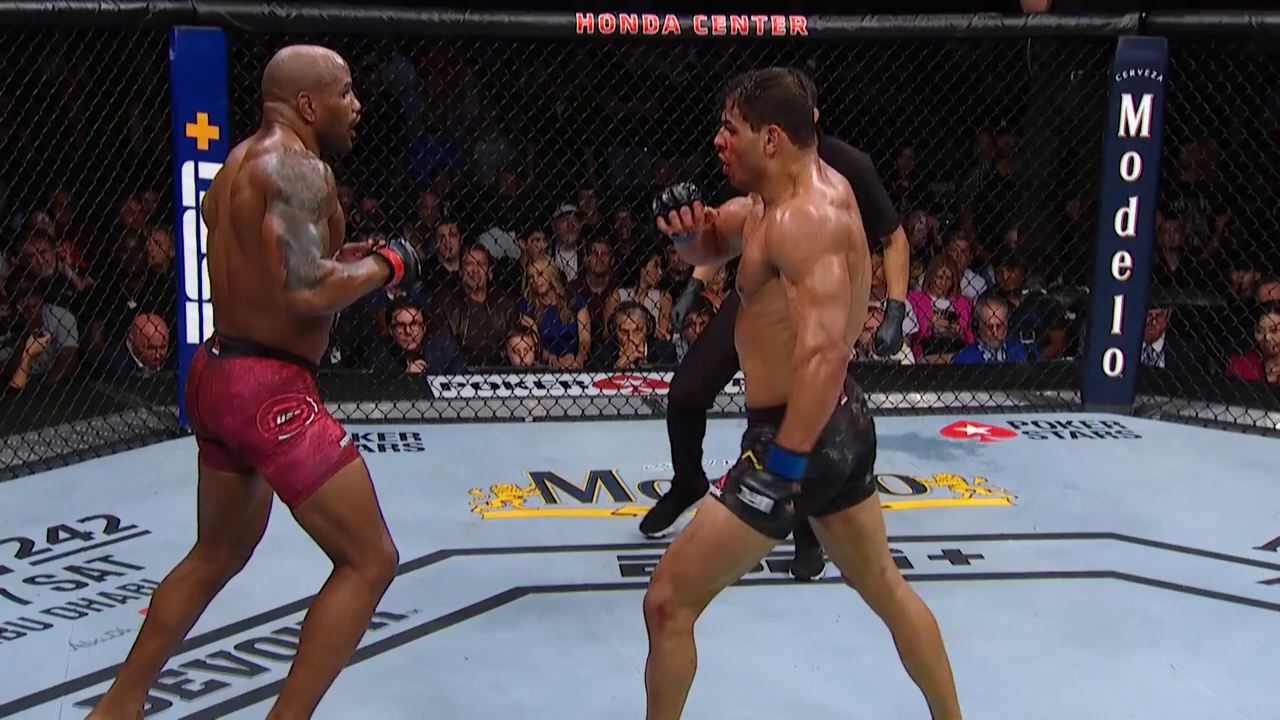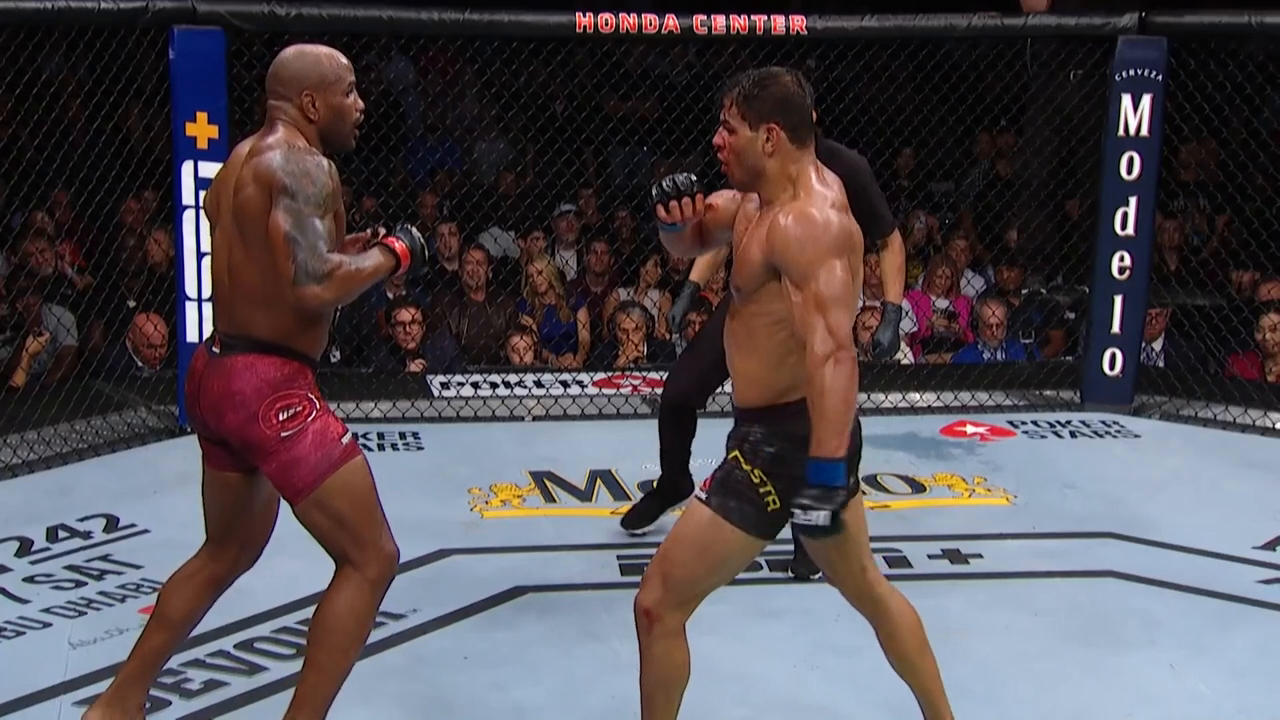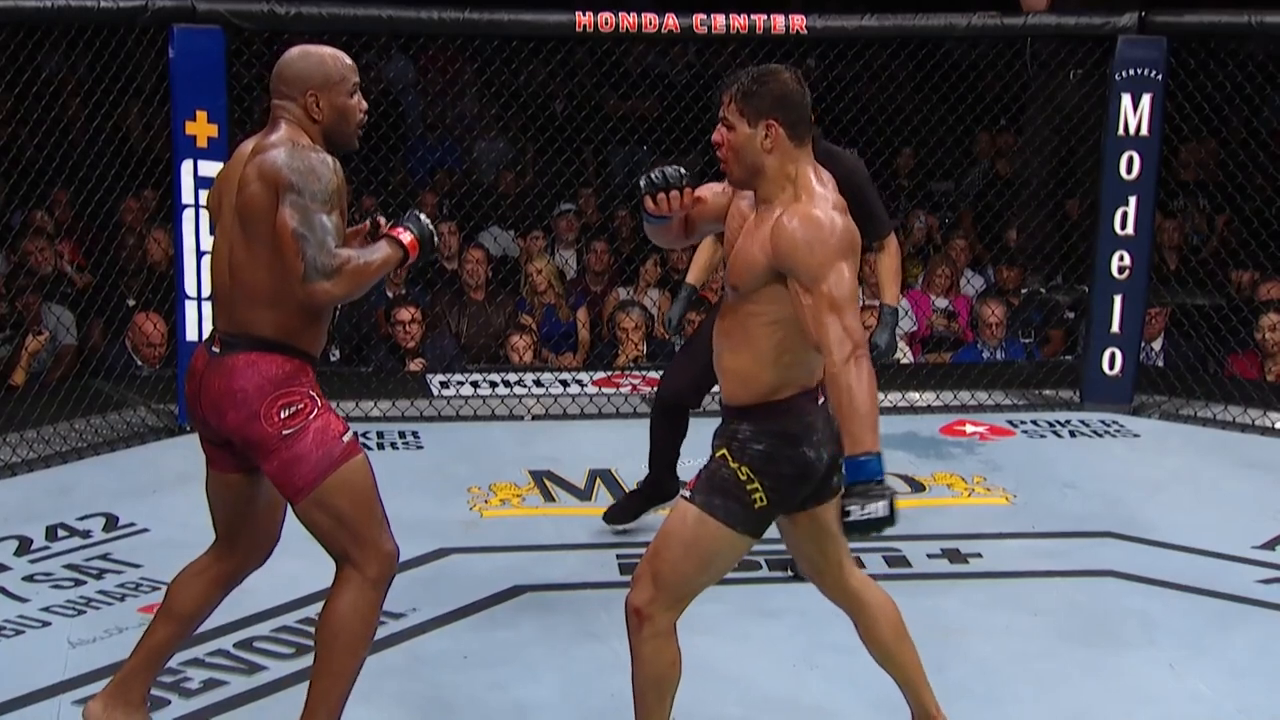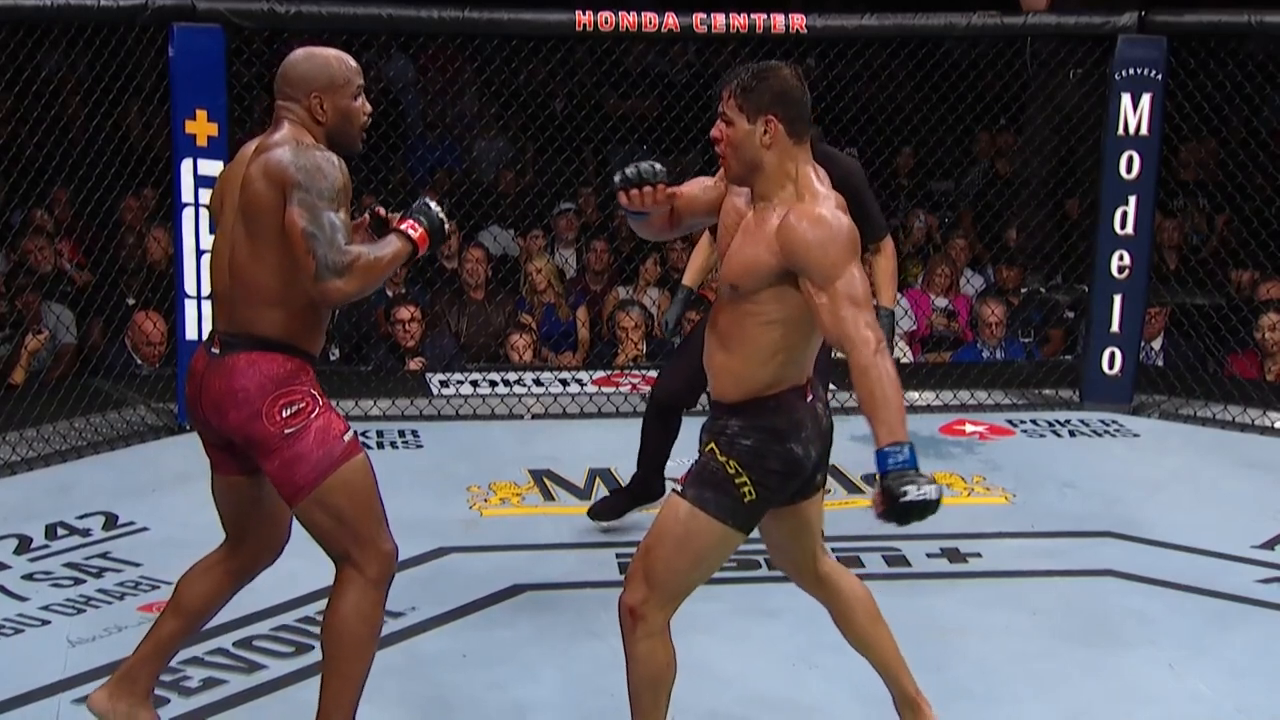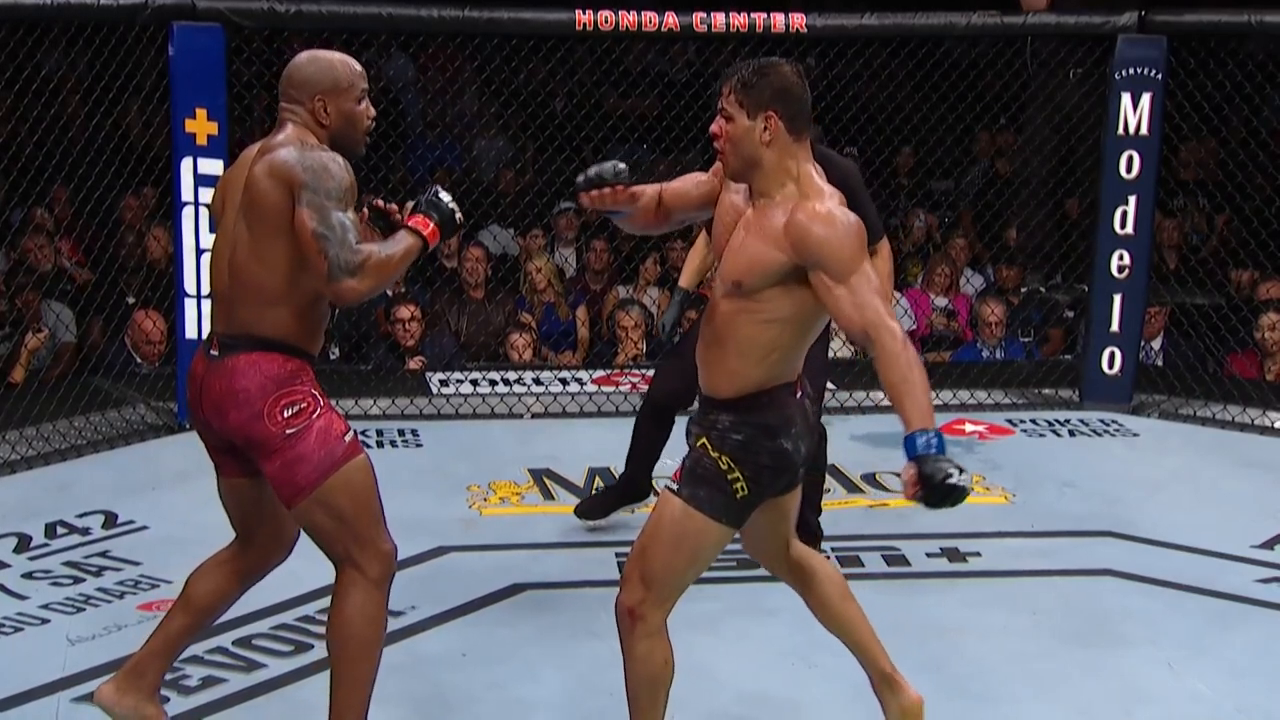
dt=1s
person 1, frame 1
left shoulder: (240, 163)
right shoulder: (297, 167)
right elbow: (306, 294)
left wrist: (344, 256)
right wrist: (385, 264)
left hip: (218, 374)
right hip: (268, 389)
left knee: (220, 555)
right knee: (369, 561)
person 1, frame 2
left shoulder: (242, 160)
right shoulder: (302, 164)
right elbow: (313, 289)
left wrist: (348, 248)
right wrist: (392, 254)
left hip: (218, 373)
right hip: (269, 386)
left knee: (228, 553)
right knee: (371, 560)
person 1, frame 3
left shoulder: (244, 159)
right shoulder: (307, 163)
right elbow: (322, 284)
left wrist: (353, 240)
right wrist: (400, 242)
left hip: (217, 372)
right hip: (269, 384)
left knee: (241, 549)
right knee: (370, 559)
person 1, frame 4
left shoulder: (246, 161)
right shoulder: (313, 163)
right elbow: (334, 282)
left wrist: (355, 235)
right wrist: (411, 233)
left hip: (218, 372)
right hip: (270, 384)
left knee: (253, 544)
right knee: (370, 559)
person 1, frame 5
left shoulder: (246, 166)
right shoulder: (318, 164)
right elbow: (348, 281)
left wrist: (366, 230)
right wrist: (420, 227)
left hip: (216, 374)
right hip: (270, 384)
left knee: (265, 541)
right knee: (370, 560)
person 2, frame 1
left shoulder: (806, 218)
right shoulder: (783, 194)
left elbow: (824, 351)
right elbow: (709, 244)
left wrist: (782, 466)
right wrist: (684, 226)
left hip: (799, 435)
right hip: (839, 423)
left knee: (669, 602)
right knee: (884, 587)
person 2, frame 2
left shoulder: (805, 222)
right shoulder: (765, 194)
left elbow: (832, 353)
right elbow: (692, 240)
left wrist: (827, 476)
right wrist: (676, 219)
left hip: (784, 439)
right hip: (806, 431)
left knee: (659, 605)
right knee: (867, 587)
person 2, frame 3
left shoulder: (808, 224)
right shoulder: (754, 187)
left elbow: (846, 350)
right elbow: (677, 230)
left wrist: (864, 468)
right wrist: (661, 211)
left hip: (769, 439)
right hip: (797, 424)
left knee: (649, 605)
right knee: (840, 578)
person 2, frame 4
left shoulder: (812, 224)
right shoulder: (743, 182)
left elbow: (864, 343)
right elbow: (665, 220)
left wrist: (897, 460)
right wrist: (644, 203)
left hip: (758, 434)
right hip: (786, 419)
left knee: (643, 603)
right knee: (813, 568)
person 2, frame 5
left shoulder: (816, 222)
right shoulder: (735, 178)
left elbow: (882, 334)
right elbow: (657, 210)
left wrist: (923, 445)
right wrist: (620, 200)
left hip: (746, 430)
right hip: (763, 417)
left knee: (639, 603)
right knee: (781, 553)
person 3, frame 1
left shoulder: (848, 166)
left elbow: (893, 237)
left wrist: (894, 312)
right wrist: (694, 287)
right knee: (685, 393)
left ankle: (809, 533)
right ankle: (688, 483)
person 3, frame 2
left shoulder: (845, 168)
left elbow: (889, 241)
left wrist: (891, 315)
right wrist: (690, 290)
right knee: (679, 392)
right ankle: (673, 483)
person 3, frame 3
left shoulder: (841, 169)
left elbow: (885, 242)
right elbow: (717, 234)
left wrist: (888, 318)
right wrist: (686, 293)
right knee: (673, 391)
right ankle: (660, 482)
person 3, frame 4
left shoulder: (839, 171)
left elbow: (880, 245)
right elbow: (714, 234)
left wrist: (885, 316)
right wrist: (683, 295)
right knee: (668, 391)
right ankle: (646, 483)
person 3, frame 5
left shoulder: (836, 173)
left elbow: (876, 246)
right elbow: (711, 235)
right wrist: (680, 297)
right knee: (663, 392)
left ankle: (807, 528)
right ankle: (633, 485)
